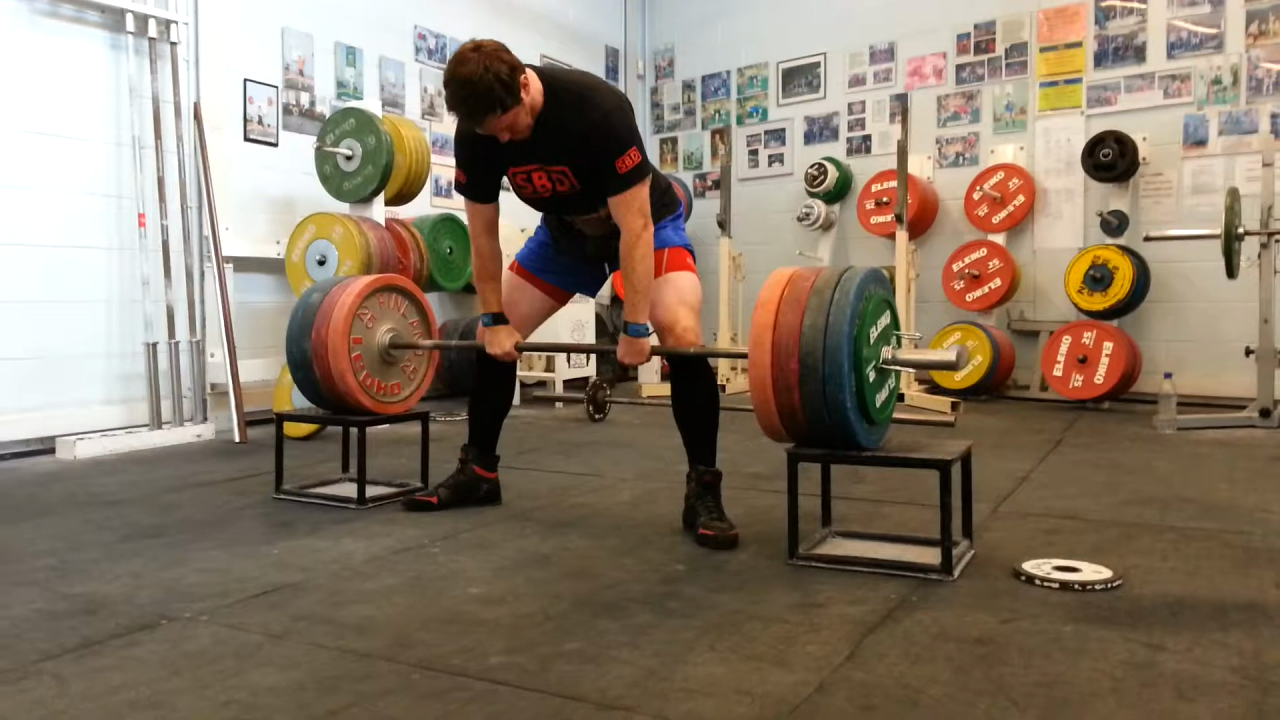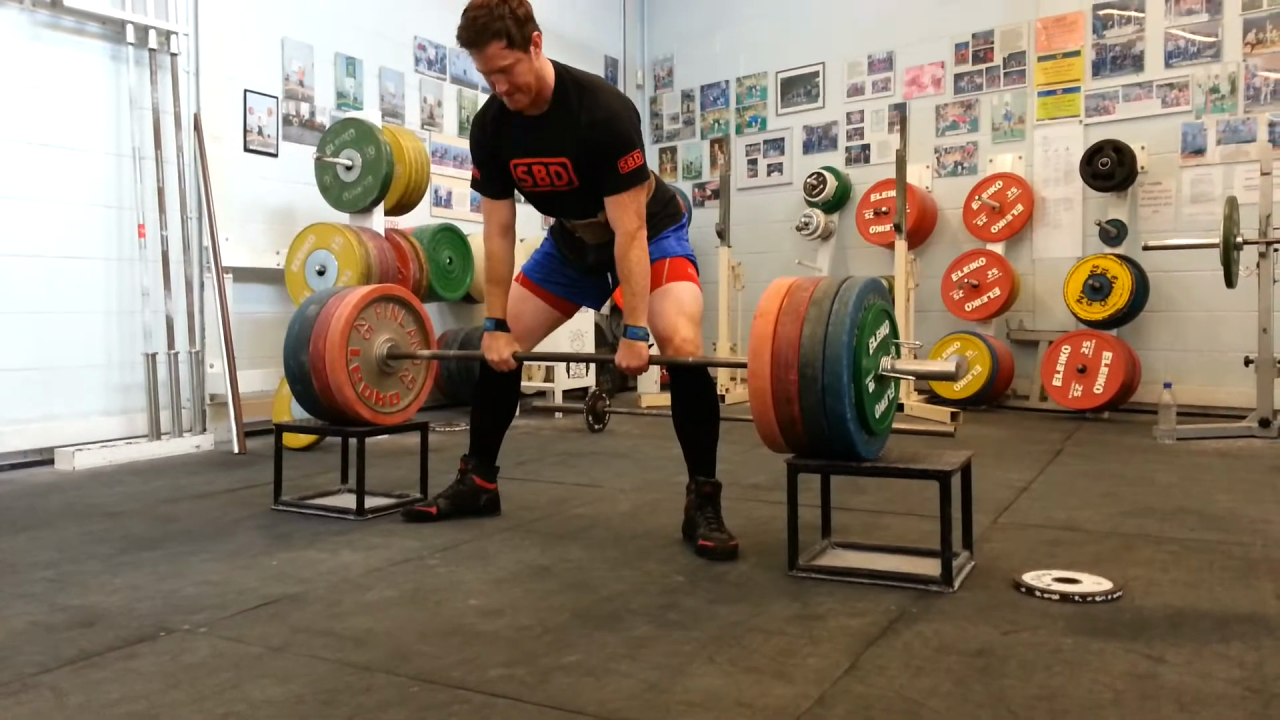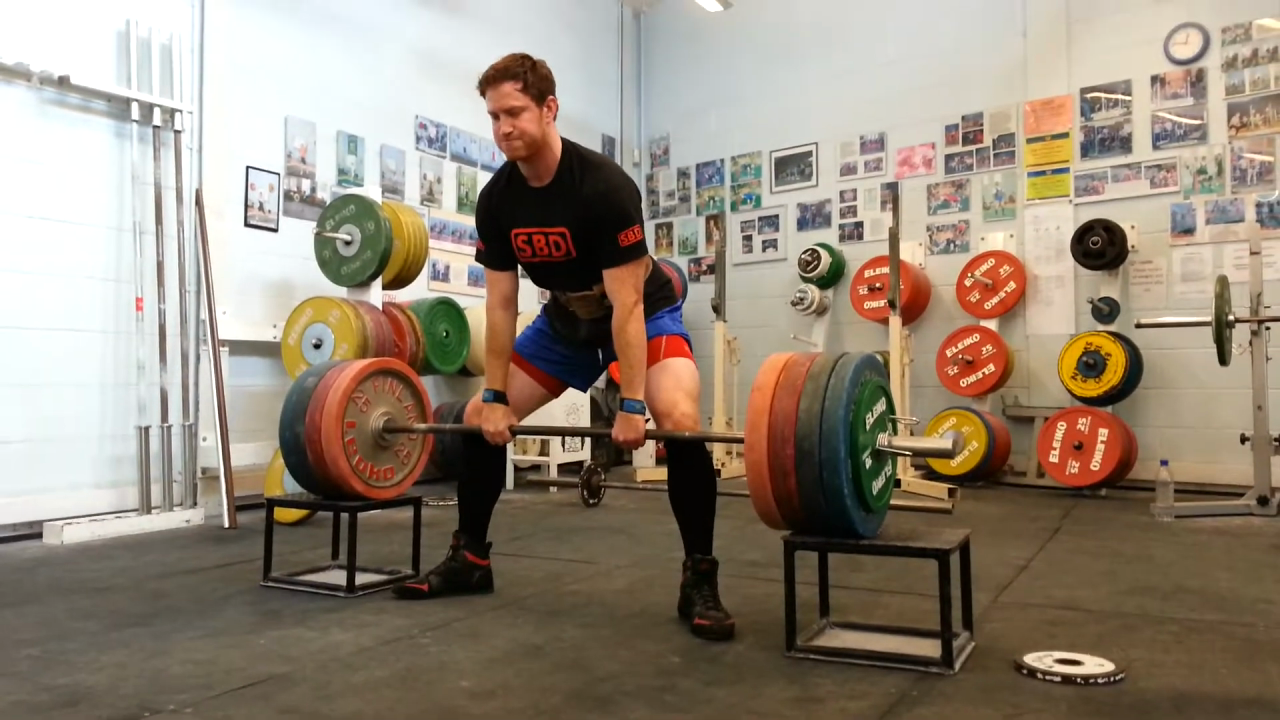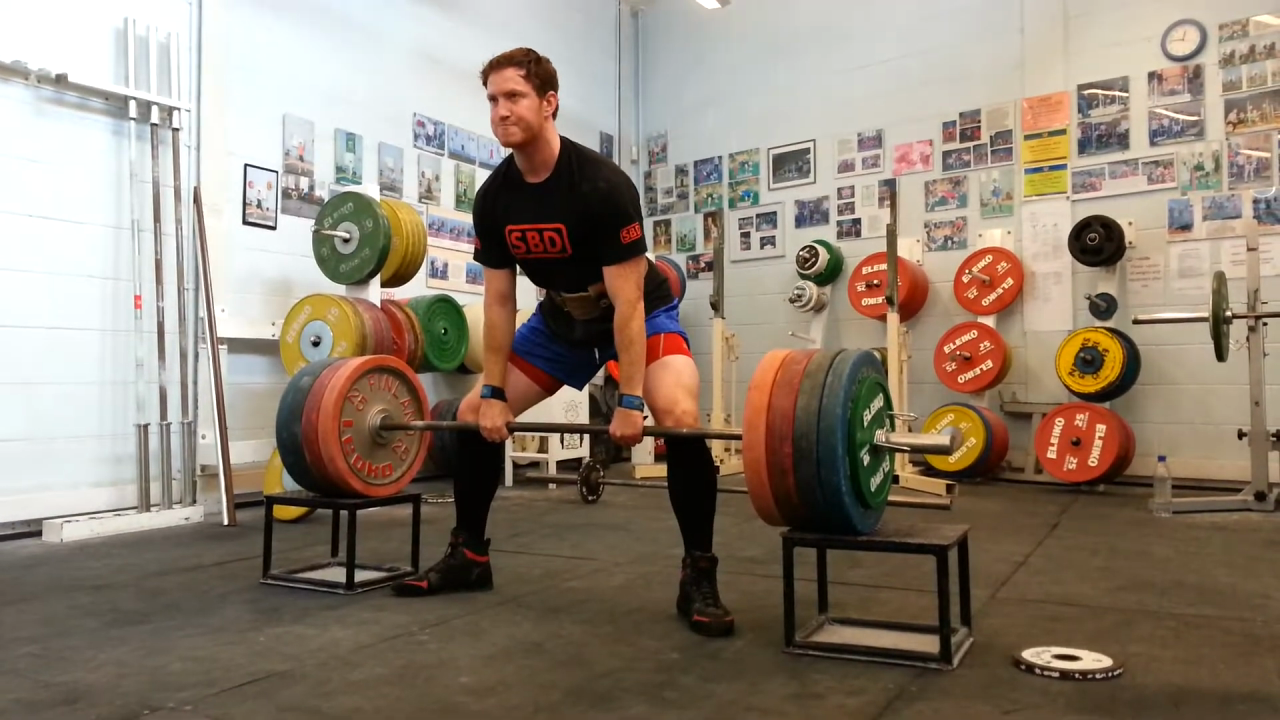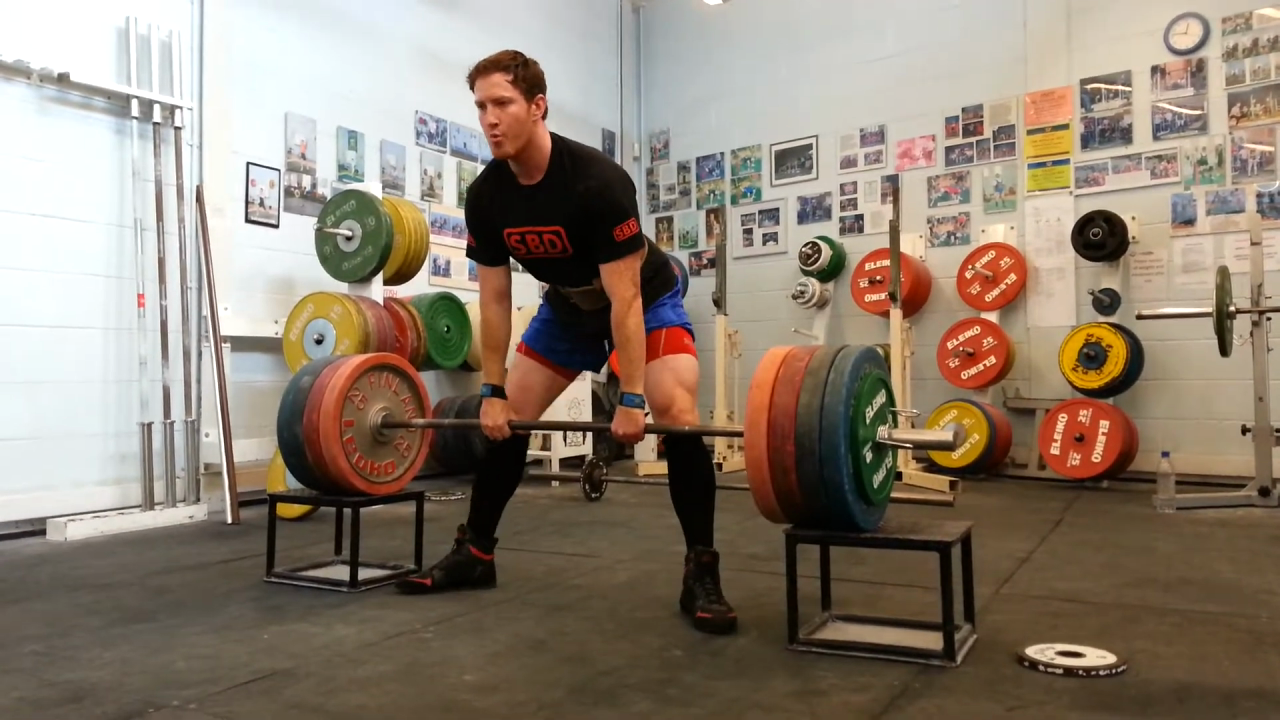
dt=1s
person 1, frame 1
left shoulder: (597, 108)
right shoulder: (476, 133)
left elbow: (634, 226)
right elbow: (483, 232)
left wrist: (635, 328)
right wrist: (492, 318)
left hip: (645, 222)
right hip: (565, 228)
left knee: (681, 334)
right knee: (495, 336)
left ankle: (703, 490)
right ankle: (478, 470)
person 1, frame 2
left shoulder: (603, 110)
right shoulder: (490, 126)
left elbow: (629, 230)
right elbow: (499, 230)
left wrist: (634, 332)
right wrist: (496, 324)
left hip: (650, 233)
right hip: (571, 240)
left knee: (681, 345)
right knee: (497, 347)
left ankle: (703, 502)
right ankle: (478, 481)
person 1, frame 3
left shoulder: (604, 186)
right shoulder: (496, 199)
left elbow: (626, 304)
right elbow: (500, 303)
left wrist: (630, 406)
right wrist: (495, 395)
left hip: (644, 314)
right hip: (565, 319)
left knee: (678, 419)
right knee: (479, 418)
left ankle: (699, 580)
right ankle: (470, 558)
person 1, frame 4
left shoulder: (601, 185)
right shoulder: (494, 197)
left elbow: (627, 301)
right elbow: (498, 300)
left wrist: (630, 402)
right wrist: (493, 392)
left hip: (641, 315)
right hip: (561, 318)
left knee: (679, 418)
right knee: (474, 415)
left ankle: (698, 576)
right ankle: (469, 555)
person 1, frame 5
left shoulder: (597, 181)
right shoulder: (485, 196)
left elbow: (625, 297)
right elbow: (495, 297)
left wrist: (630, 400)
right wrist: (492, 392)
left hip: (646, 300)
right hip: (567, 304)
left knee: (676, 416)
right knee: (508, 419)
left ankle: (701, 573)
right ankle: (474, 552)
